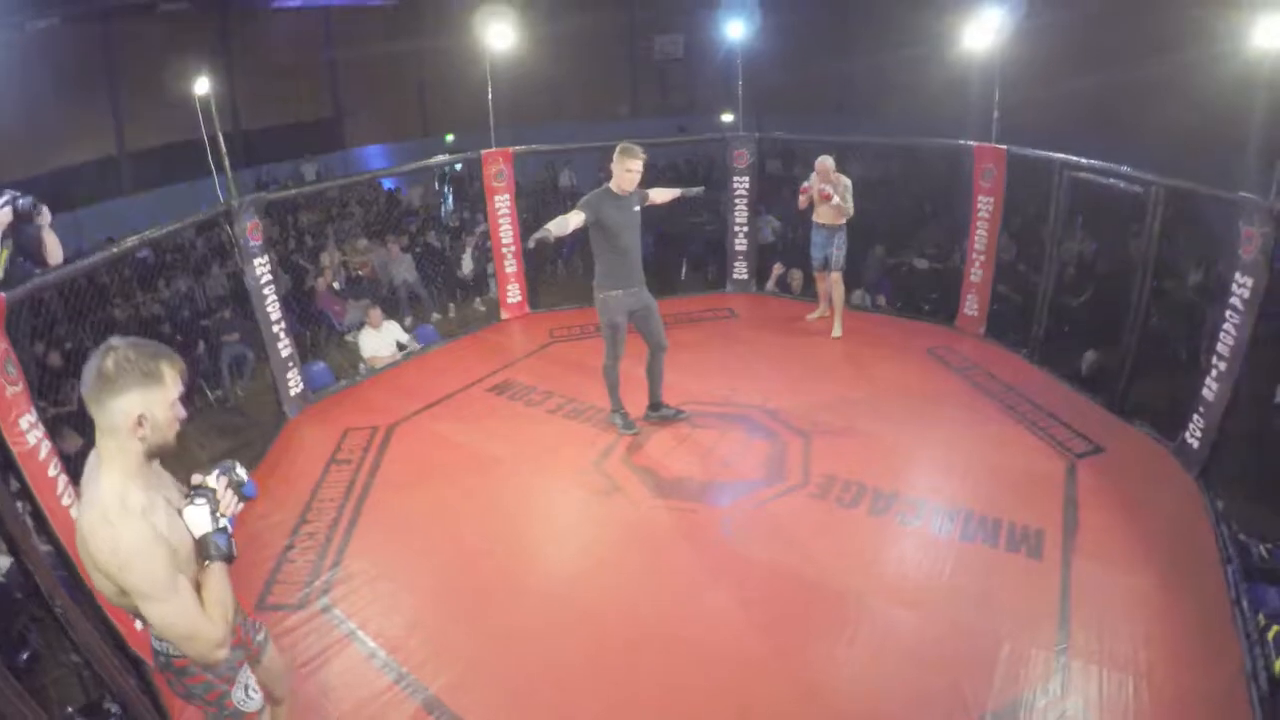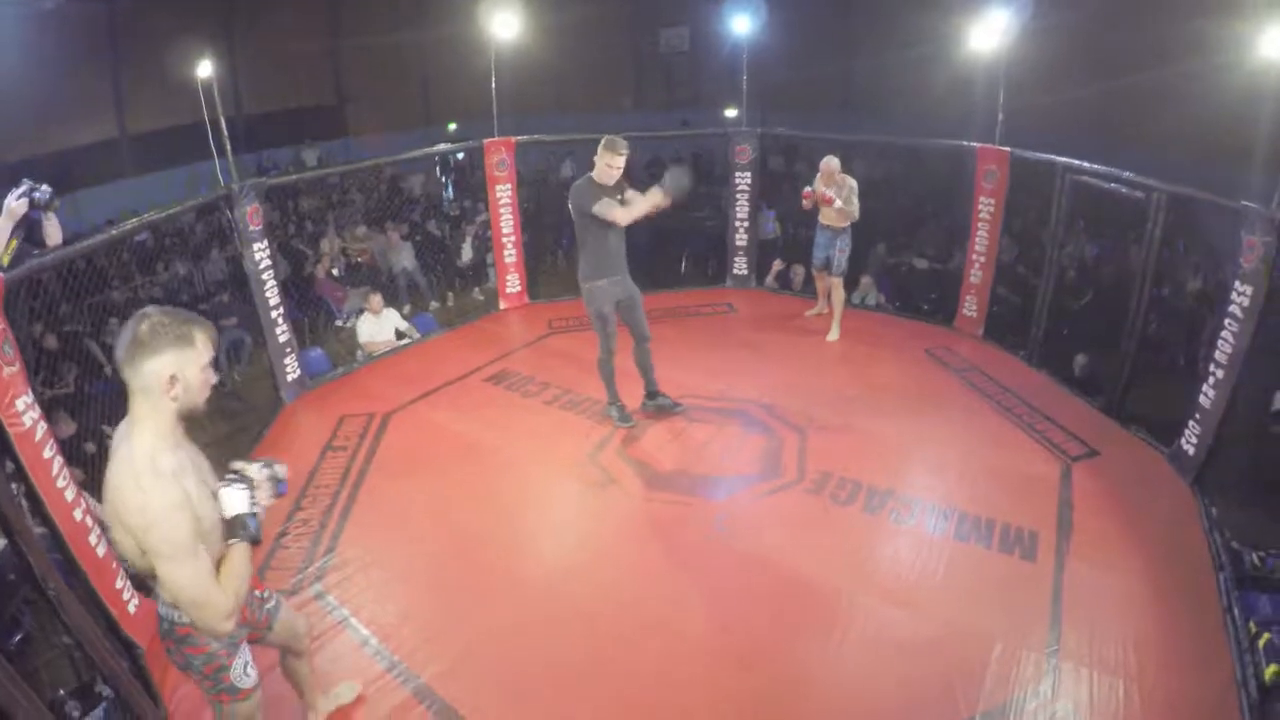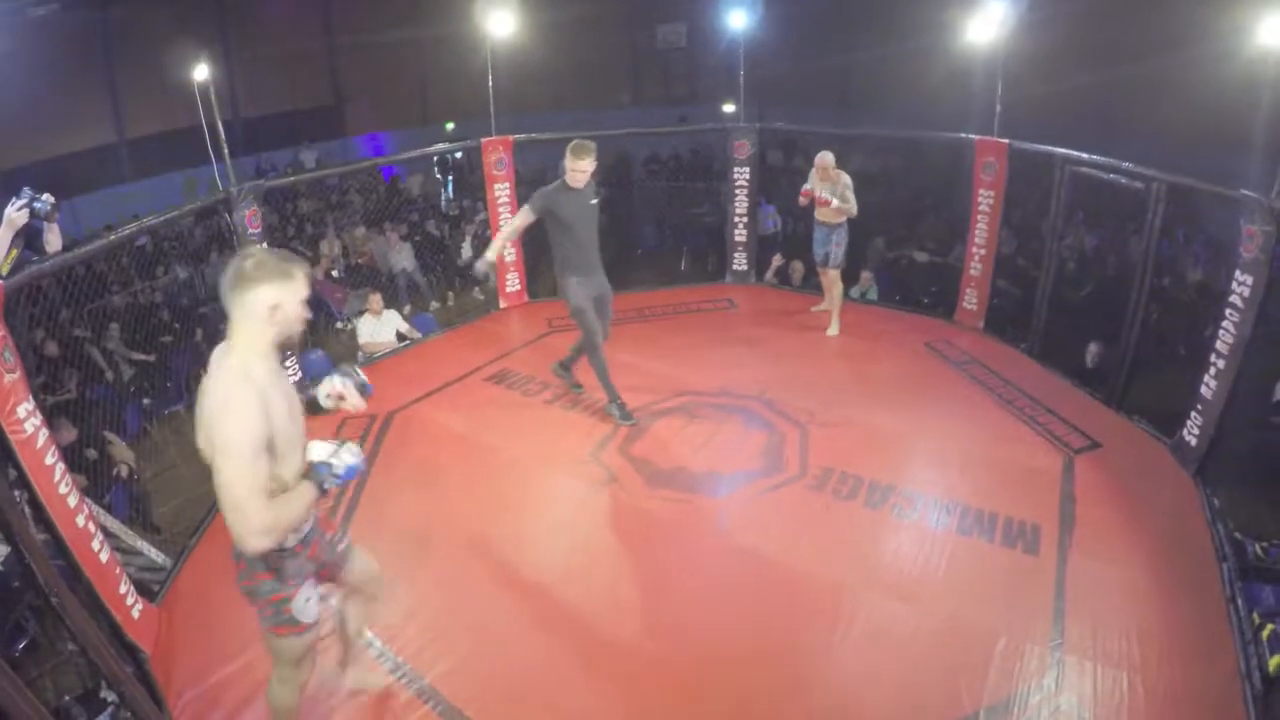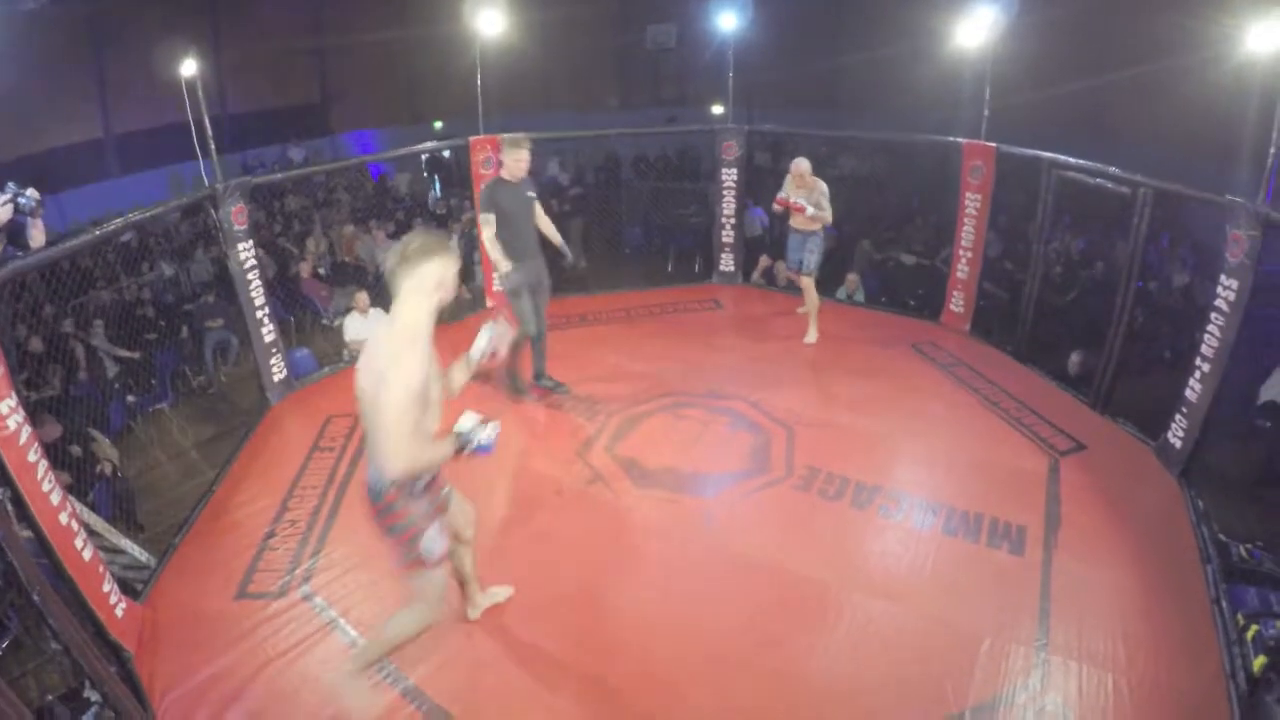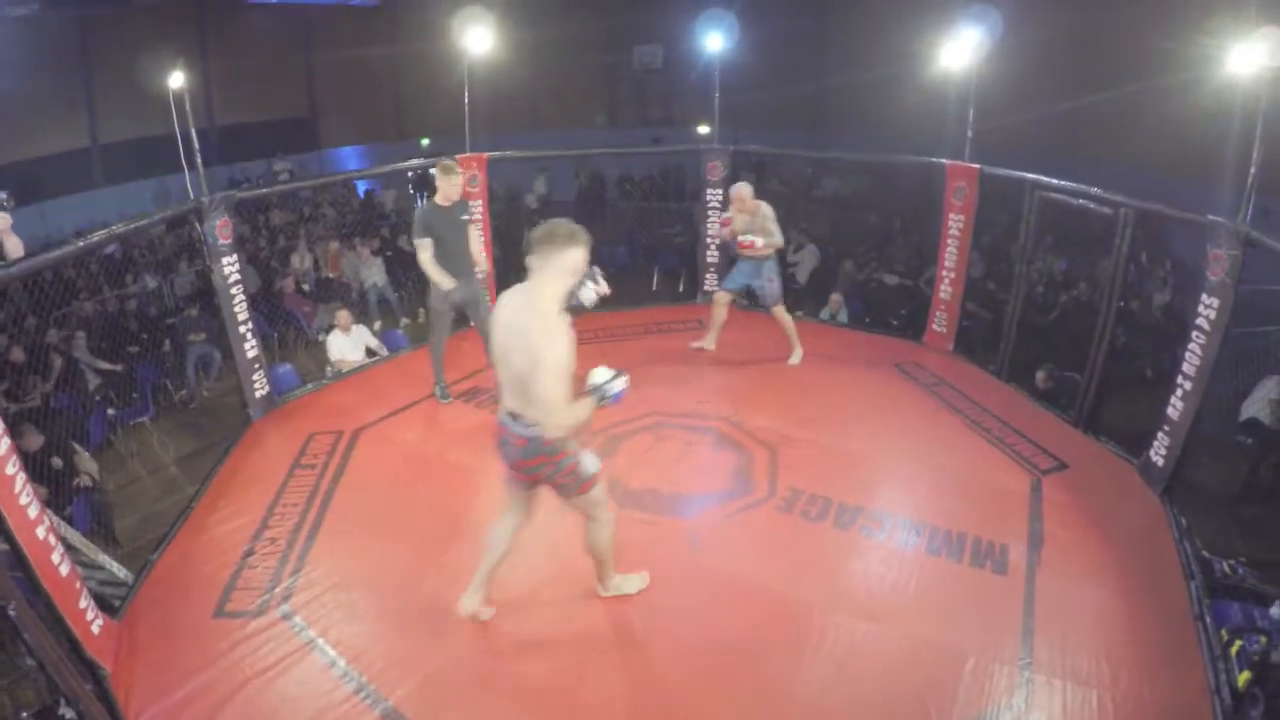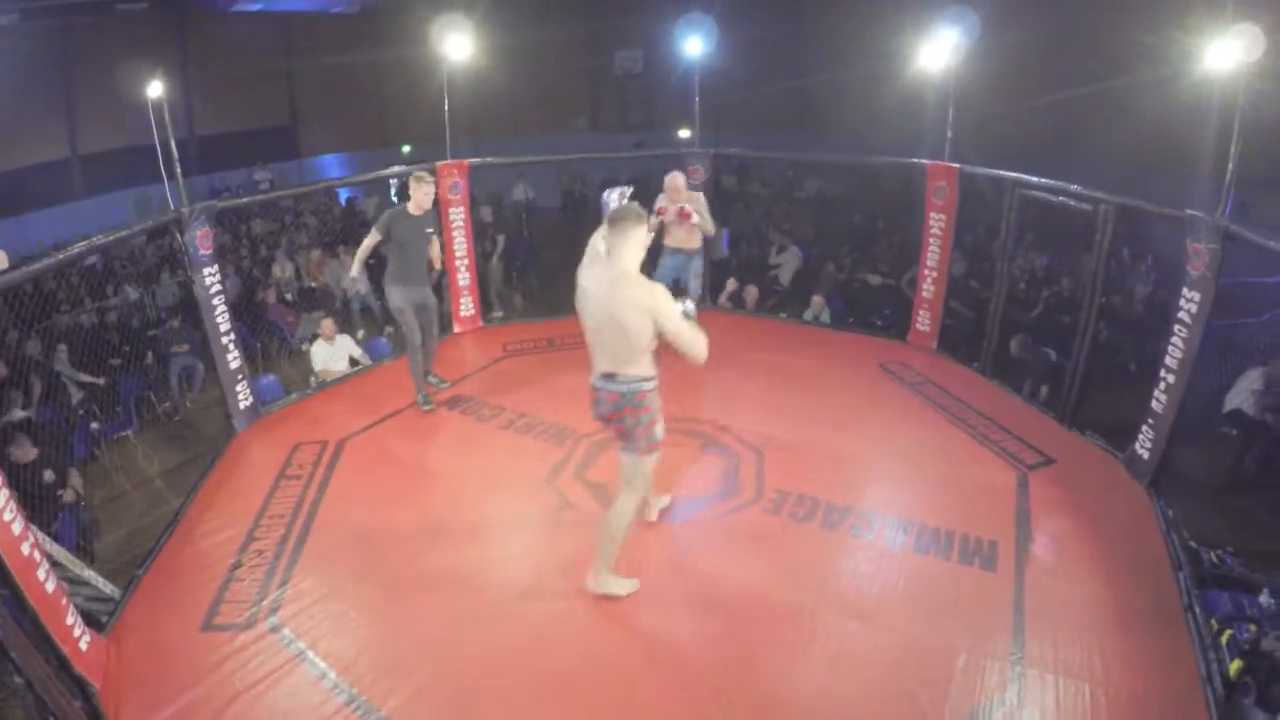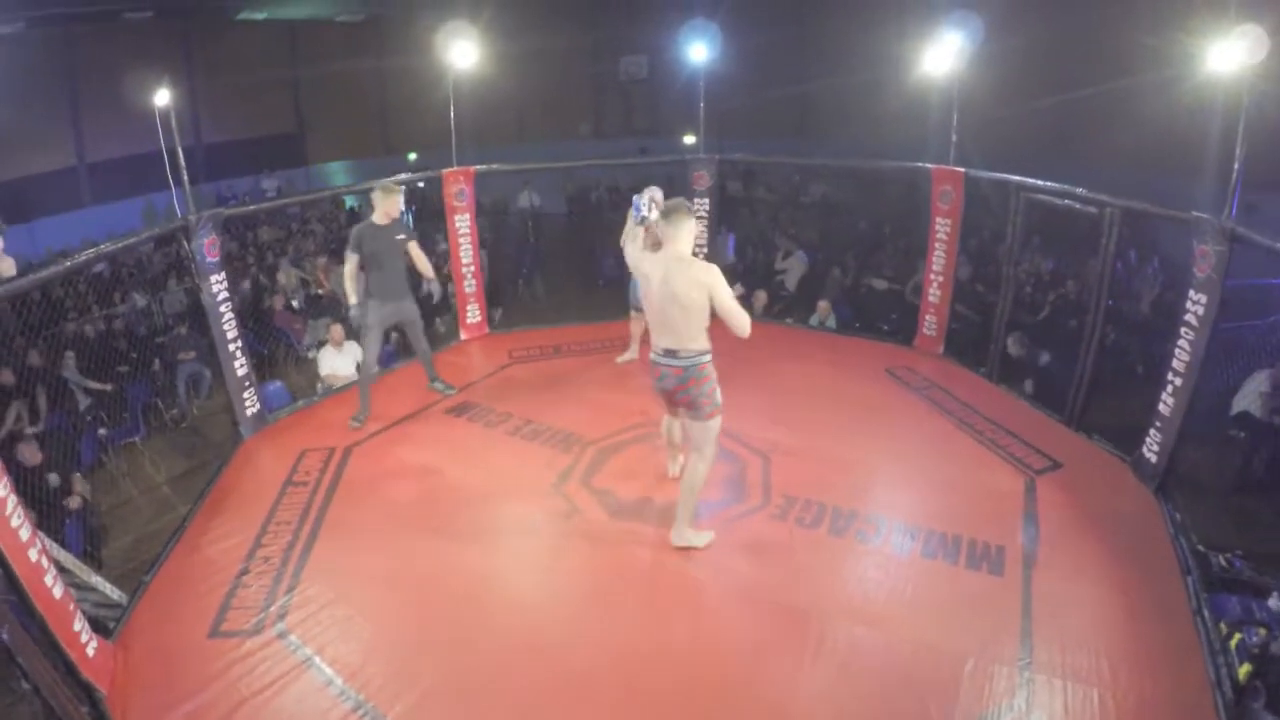
dt=0.4s
person 1, frame 1
left shoulder: (116, 457)
right shoulder: (125, 535)
right elbow: (213, 644)
left wrist: (204, 503)
right wrist: (216, 544)
left hip: (210, 618)
right hip: (200, 659)
left knee: (276, 688)
person 1, frame 2
left shoulder: (148, 432)
right shoulder: (151, 493)
right elbow: (217, 612)
left wrist: (236, 488)
right wrist: (243, 526)
left hip: (216, 593)
right hip: (203, 628)
left knee: (296, 632)
person 1, frame 3
left shoulder: (240, 355)
right shoulder: (234, 403)
right elbow: (256, 532)
left wrist: (318, 399)
right wrist: (321, 477)
left hip: (301, 531)
right hip: (274, 553)
left knee: (365, 577)
right knee: (294, 667)
left ankle: (352, 669)
person 1, frame 4
left shoulder: (402, 332)
right shoulder: (404, 356)
right elbow: (400, 459)
left wrist: (477, 357)
right wrist: (461, 441)
left hip: (419, 482)
right hip: (402, 494)
left knee: (464, 524)
right knee: (427, 607)
left ankle: (474, 600)
right ankle: (360, 663)
person 1, frame 5
left shoulder: (511, 298)
right shoulder: (552, 336)
right elbow: (557, 424)
left wrist: (580, 300)
right wrist: (598, 396)
left hip: (509, 432)
right hip: (546, 445)
left knee: (514, 515)
right knee: (601, 511)
left ankle: (474, 595)
right ankle: (608, 581)
person 1, frame 6
left shoulder: (587, 275)
right shoulder: (651, 296)
left elbow: (595, 250)
right elbow: (699, 352)
left wrist: (610, 217)
right wrist: (686, 316)
left hip: (601, 391)
right hip: (636, 398)
left knee: (634, 451)
right knee: (632, 490)
left ankle: (648, 506)
right ankle: (601, 576)
person 1, frame 7
left shoulder: (645, 265)
right shoulder: (705, 273)
left elbow: (630, 250)
right elbow: (743, 329)
left wrist: (638, 223)
right wrist: (730, 302)
left hip: (660, 366)
right hip: (695, 370)
left knee: (673, 412)
right knee: (703, 452)
left ankle: (674, 462)
right ankle: (682, 528)
person 2, frame 1
left shoulder: (633, 195)
right shoulder: (594, 201)
left elbow: (656, 195)
right elbow: (568, 223)
left wrist: (683, 192)
right wrist: (549, 232)
left hip: (638, 288)
right hip: (610, 292)
left knee: (658, 345)
right knee: (613, 356)
left ankle: (656, 405)
right ankle: (616, 411)
person 2, frame 2
left shoulder: (617, 185)
right shoulder: (581, 190)
left elbow: (644, 205)
right elbow: (623, 216)
left wrist: (668, 190)
right wrist: (662, 191)
left hip: (622, 277)
right hip: (596, 281)
left knee: (643, 336)
right knee: (608, 346)
left ankle: (653, 397)
right ankle: (614, 404)
person 2, frame 3
left shoulder: (590, 188)
right shoulder: (550, 196)
right elbow: (515, 225)
right wrist: (489, 258)
left hip: (598, 274)
right hip: (574, 279)
left knee: (600, 335)
right knee: (595, 340)
left ankle: (564, 366)
right ankle: (614, 401)
person 2, frame 4
left shoulder: (526, 183)
right shoulder: (490, 193)
right elbow: (487, 236)
left wrist: (561, 244)
right wrist: (506, 268)
left hip: (536, 262)
right hip: (512, 267)
left knee: (541, 323)
right knee: (529, 328)
left ankle: (540, 375)
right ankle: (512, 371)
person 2, frame 5
left shoulder: (462, 207)
right shoulder: (424, 216)
right elbow: (425, 258)
left wrist: (482, 269)
right wrist: (449, 285)
left hip: (470, 280)
right hip: (442, 286)
left knee: (490, 332)
right knee: (439, 338)
right ankle: (439, 383)
person 2, frame 6
left shoulder: (430, 216)
right shoulder: (392, 218)
right elbow: (368, 244)
left wrist: (436, 269)
right wrist: (354, 272)
left hip: (422, 286)
right hip: (397, 288)
left knee: (432, 335)
right knee: (413, 339)
left ankle: (427, 373)
right ankle: (421, 391)
person 2, frame 7
left shoulder: (401, 225)
right shoulder: (360, 232)
left elbow: (416, 252)
right elbow: (350, 268)
left wrist: (432, 279)
right wrist: (353, 302)
left hip: (404, 298)
right hip: (376, 303)
left knee: (421, 345)
right knee: (369, 359)
left ankle: (434, 380)
right ankle: (363, 408)
